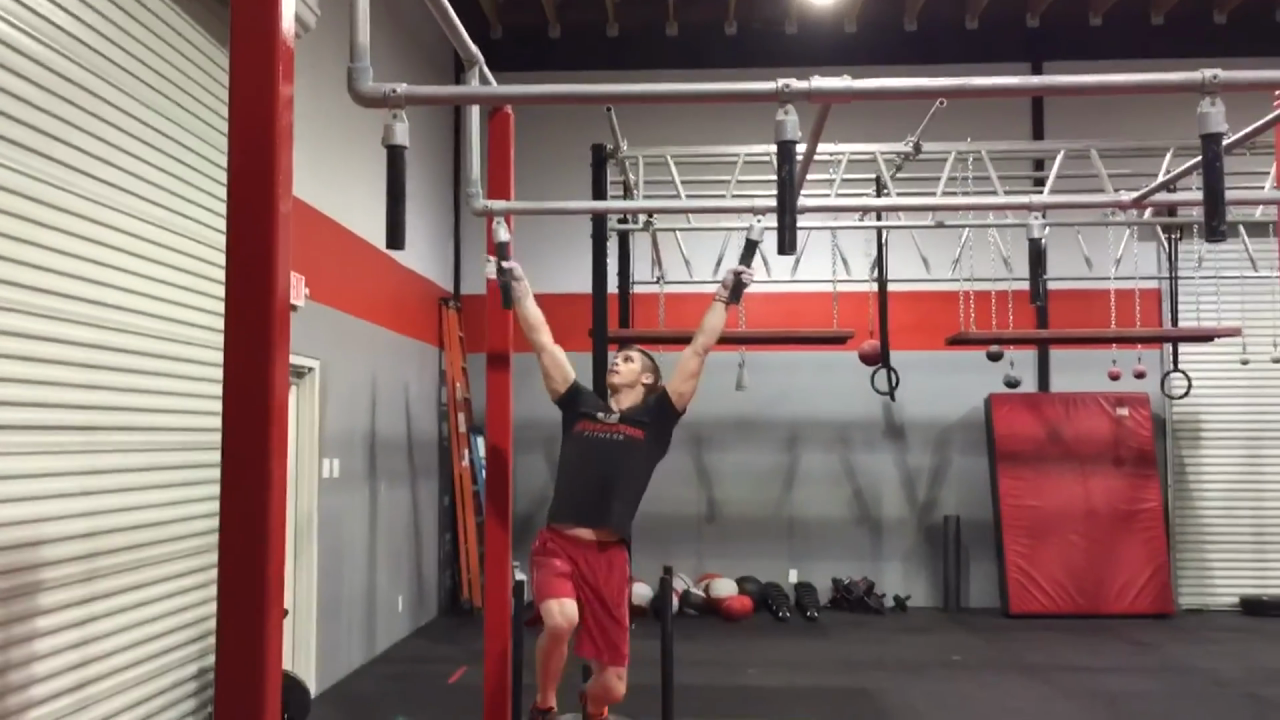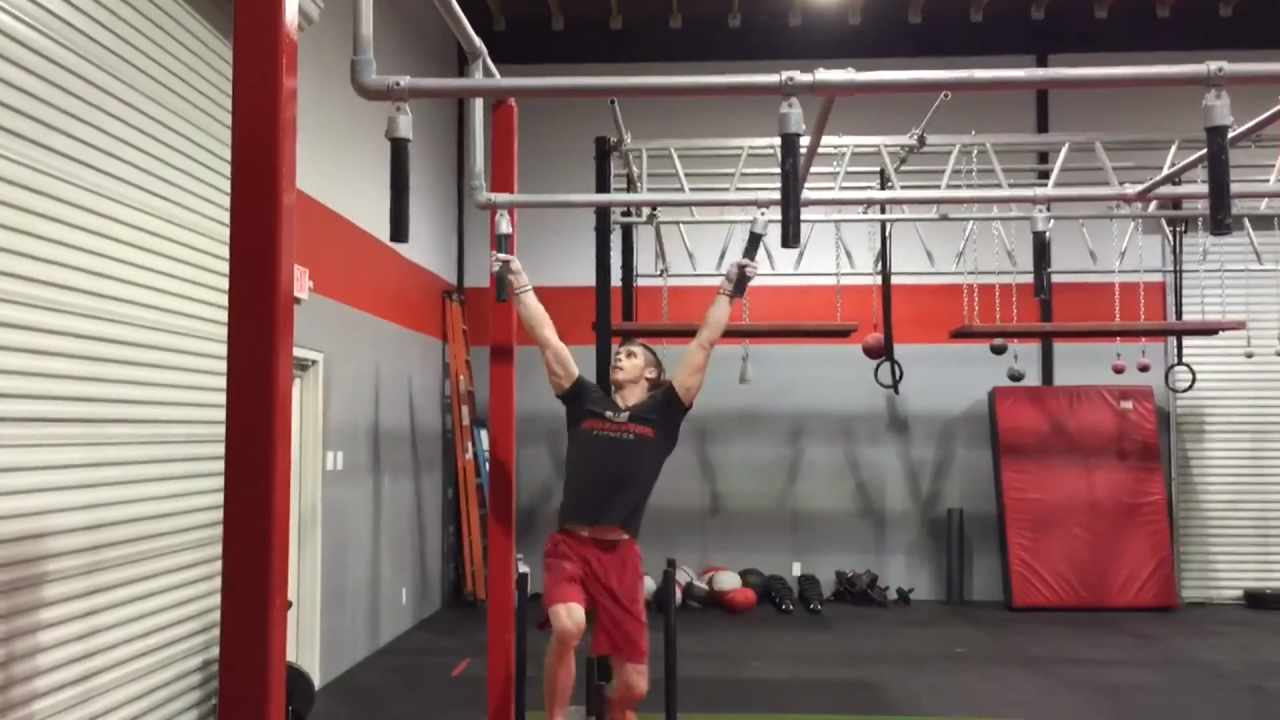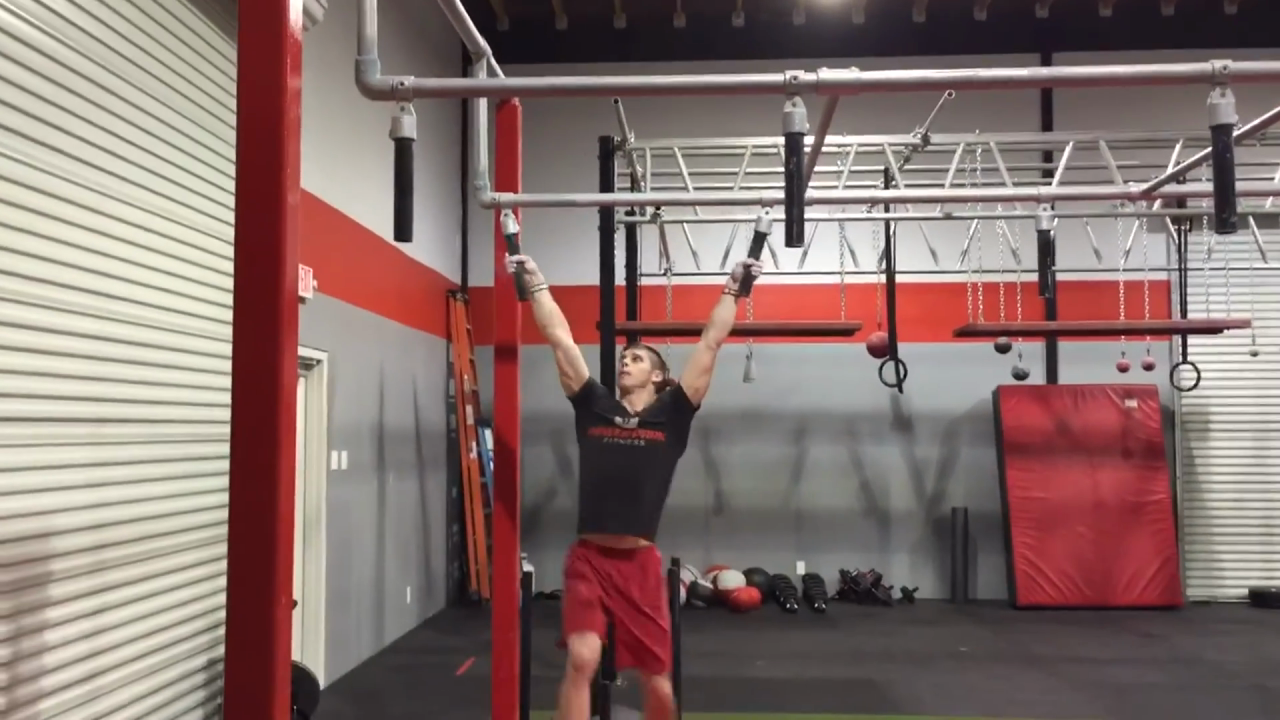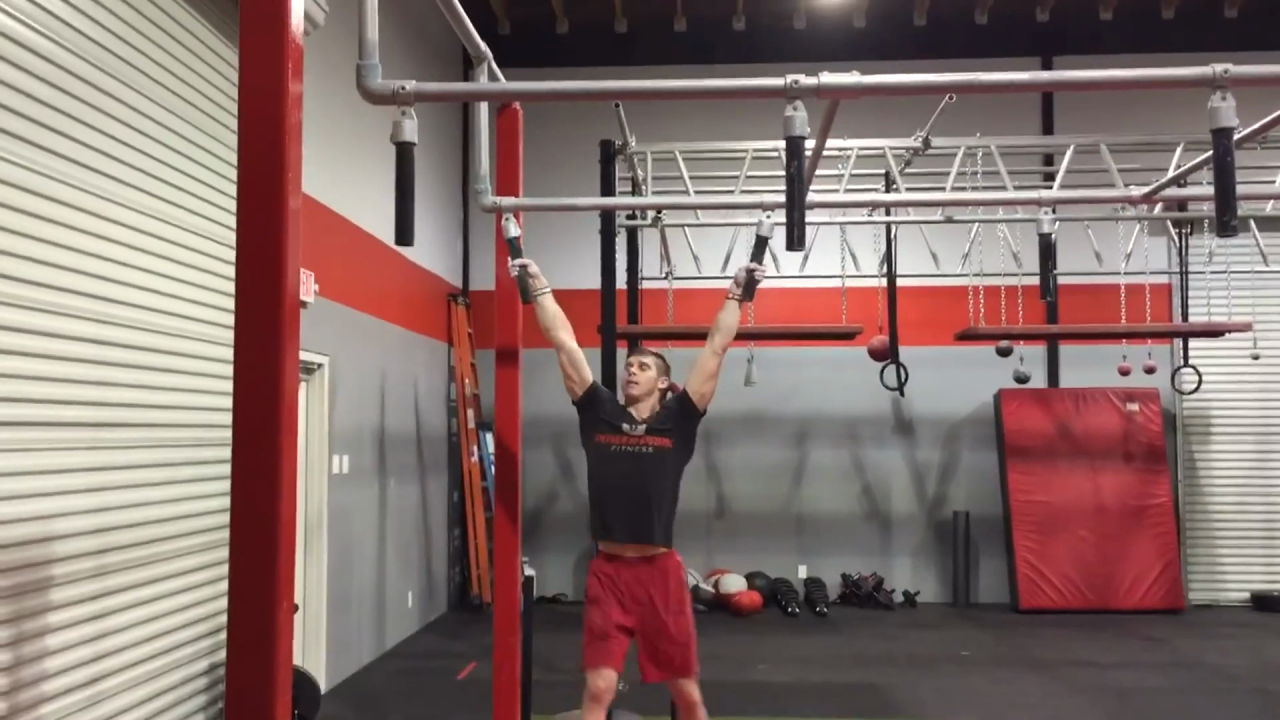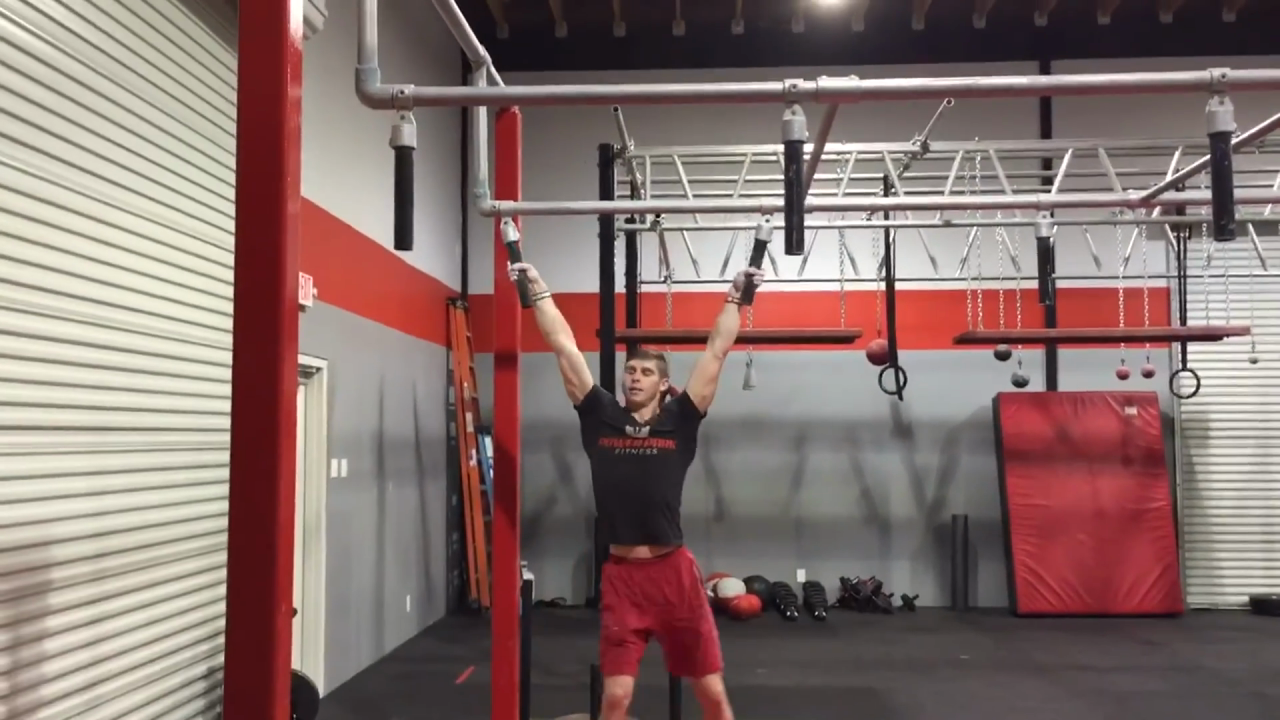
dt=0.1s
person 1, frame 1
left shoulder: (655, 419)
right shoulder: (579, 407)
left elbow: (698, 349)
right elbow: (544, 343)
left wrist: (723, 296)
right wrist: (520, 284)
left hip: (606, 556)
right hip: (557, 547)
right knee: (561, 622)
person 1, frame 2
left shoulder: (662, 413)
right shoulder: (584, 402)
left elbow: (703, 343)
right elbow: (546, 338)
left wrist: (727, 289)
right wrist: (518, 279)
left hip: (620, 554)
right hip: (570, 549)
left knee: (633, 678)
right knee: (567, 628)
person 1, frame 3
left shoulder: (671, 415)
right shoulder: (594, 406)
left elbow: (711, 343)
right elbow: (560, 338)
left wrist: (732, 288)
right wrist: (534, 279)
left hip: (638, 563)
right hip: (588, 560)
right knee: (582, 660)
person 1, frame 4
left shoulder: (678, 419)
right shoulder: (599, 414)
left elbow: (716, 348)
right elbow: (565, 343)
left wrist: (735, 293)
right wrist: (539, 284)
left hip: (661, 571)
right hip: (609, 571)
person 1, frame 5
left shoulder: (679, 421)
right shoulder: (601, 417)
left elbow: (716, 351)
right elbow: (565, 347)
left wrist: (735, 296)
right wrist: (539, 289)
left hip: (673, 572)
right hip: (621, 575)
